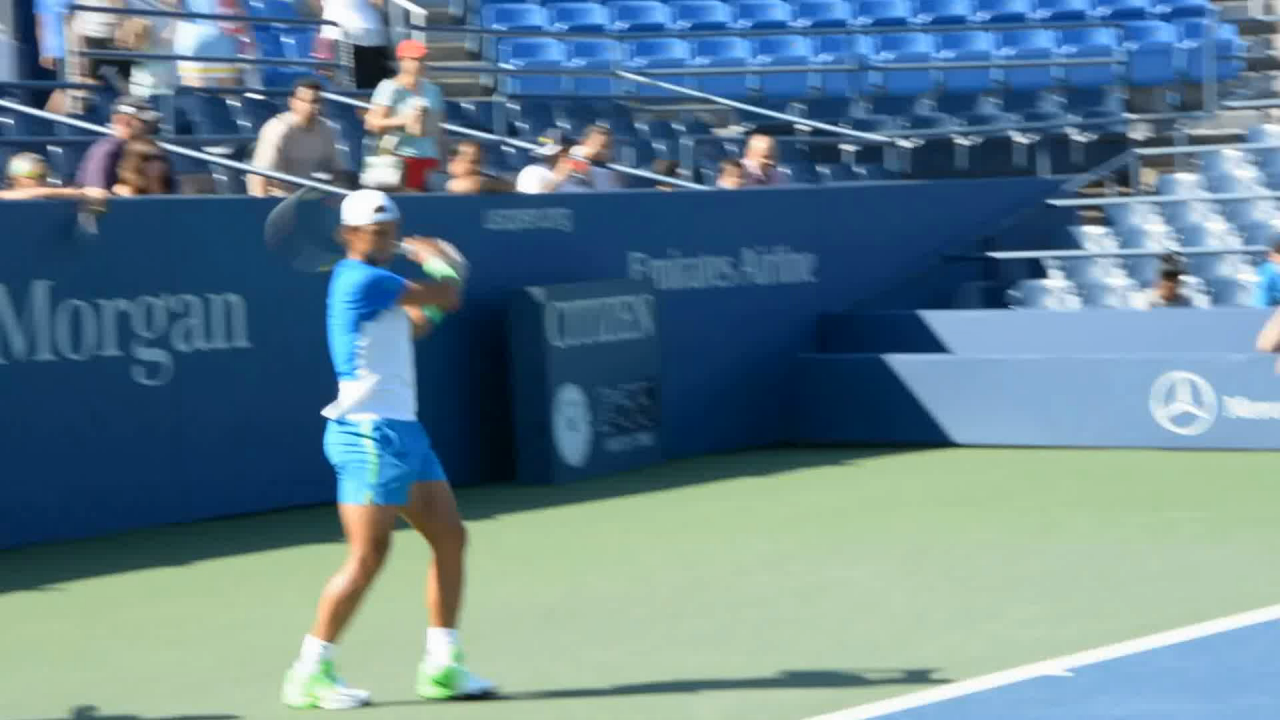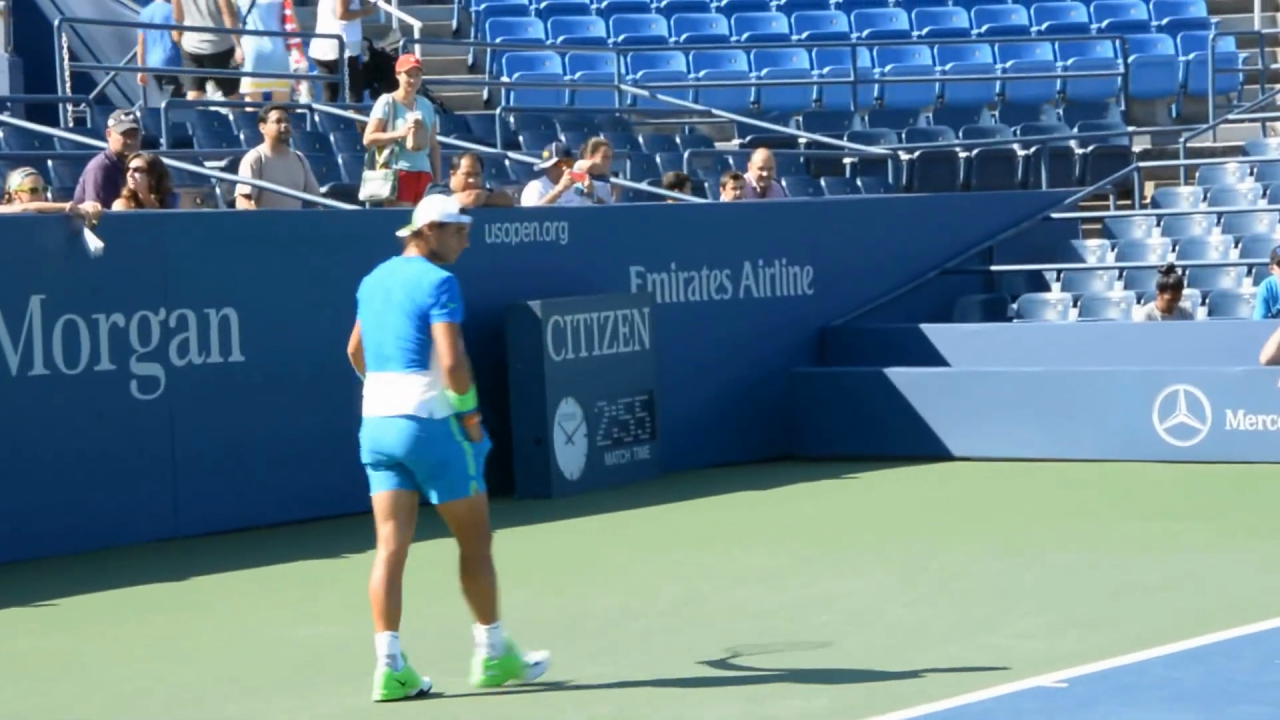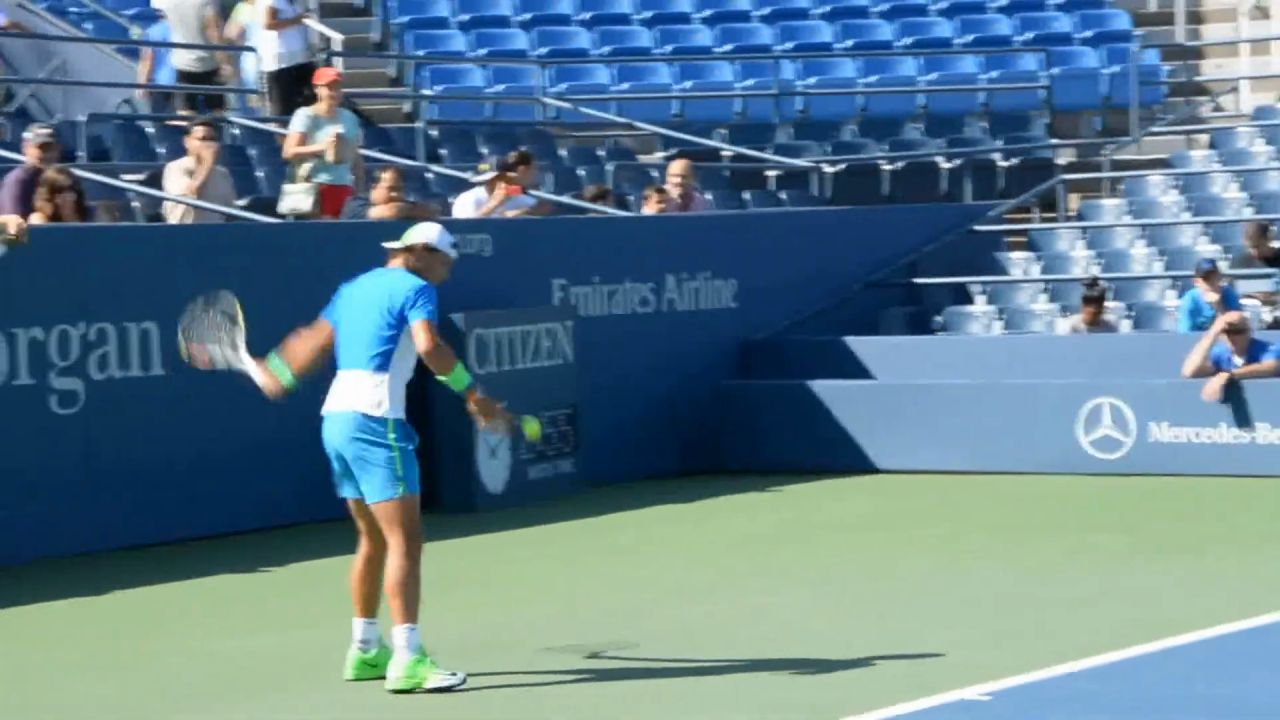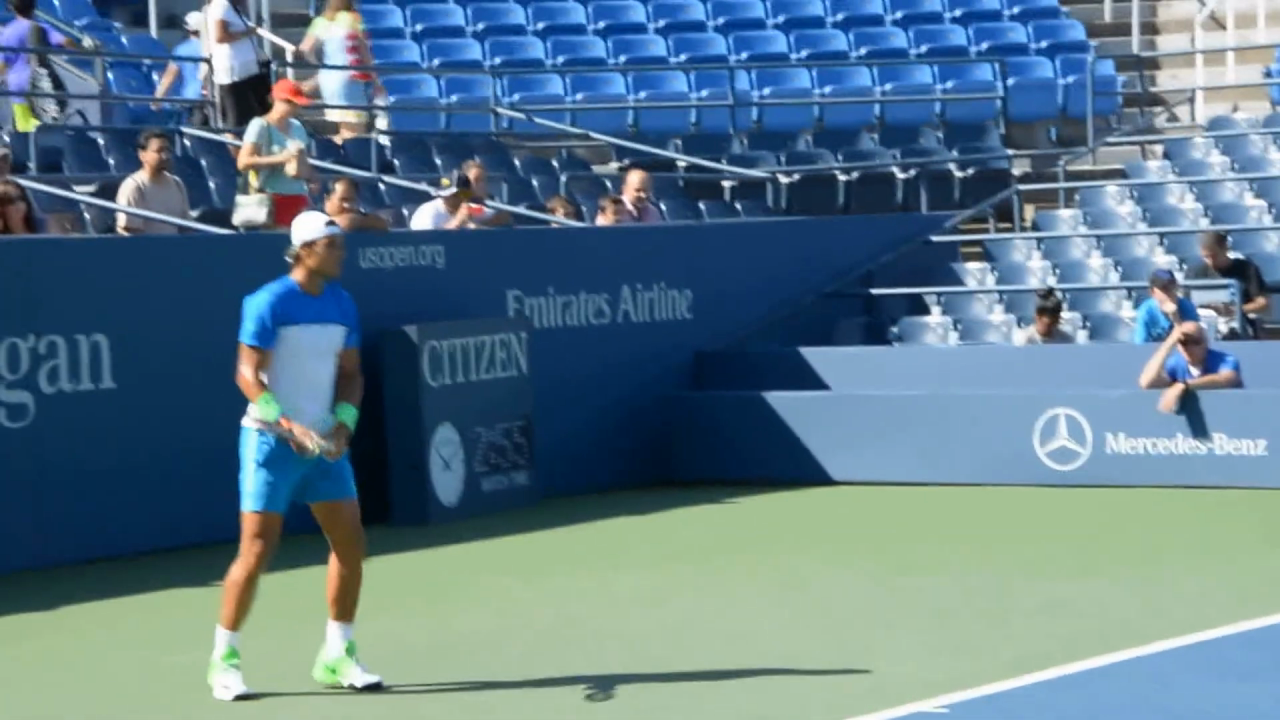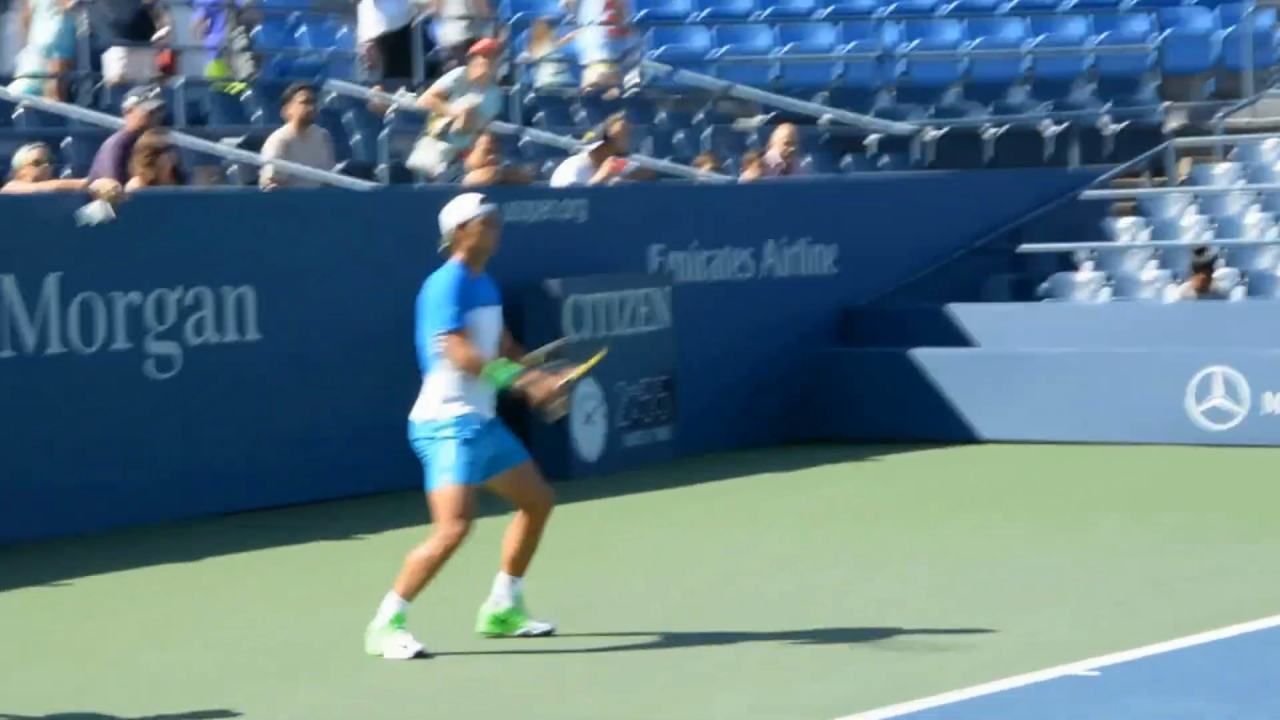
dt=1s
person 1, frame 1
left shoulder: (370, 282)
right shoulder: (363, 280)
left elbow: (422, 316)
right elbow: (444, 295)
left wrist: (431, 257)
right wrist: (443, 263)
left hip: (401, 431)
right hip: (370, 434)
left knee: (451, 539)
right knee: (367, 559)
left ankle: (442, 667)
right ankle: (309, 674)
person 1, frame 2
left shoulder: (374, 280)
right shoulder: (439, 283)
left elbow: (357, 351)
right elbow: (451, 360)
right wrist: (470, 410)
left hip: (378, 425)
right hip: (428, 425)
left knee: (391, 548)
right knee: (475, 543)
left ankle: (391, 667)
right ankle: (494, 654)
person 1, frame 3
left shoulder: (355, 288)
right shoulder: (416, 289)
left elbow: (312, 341)
right elbow: (429, 348)
left wrist: (275, 372)
right wrist: (472, 394)
left hip: (343, 424)
right hip: (374, 425)
left knee: (375, 540)
right knee: (404, 542)
left ankle: (366, 651)
right ankle: (408, 660)
person 1, frame 4
left shoulder: (343, 303)
right shoulder: (268, 302)
left elbow: (350, 373)
right elbow: (248, 376)
left wrist: (343, 424)
right wrist: (290, 425)
left hip: (324, 442)
right hip: (271, 441)
left knee: (350, 547)
right knee: (256, 553)
left ankle: (337, 656)
right ankle: (223, 660)
person 1, frame 5
left shoulder: (485, 284)
right shoulder: (449, 285)
left elbow: (501, 346)
right elbow: (462, 358)
left wrist: (537, 382)
right wrist: (525, 378)
left hip: (480, 422)
right hip: (447, 426)
left knee: (537, 500)
right knee: (452, 530)
left ankle: (505, 608)
right ankle: (387, 623)
